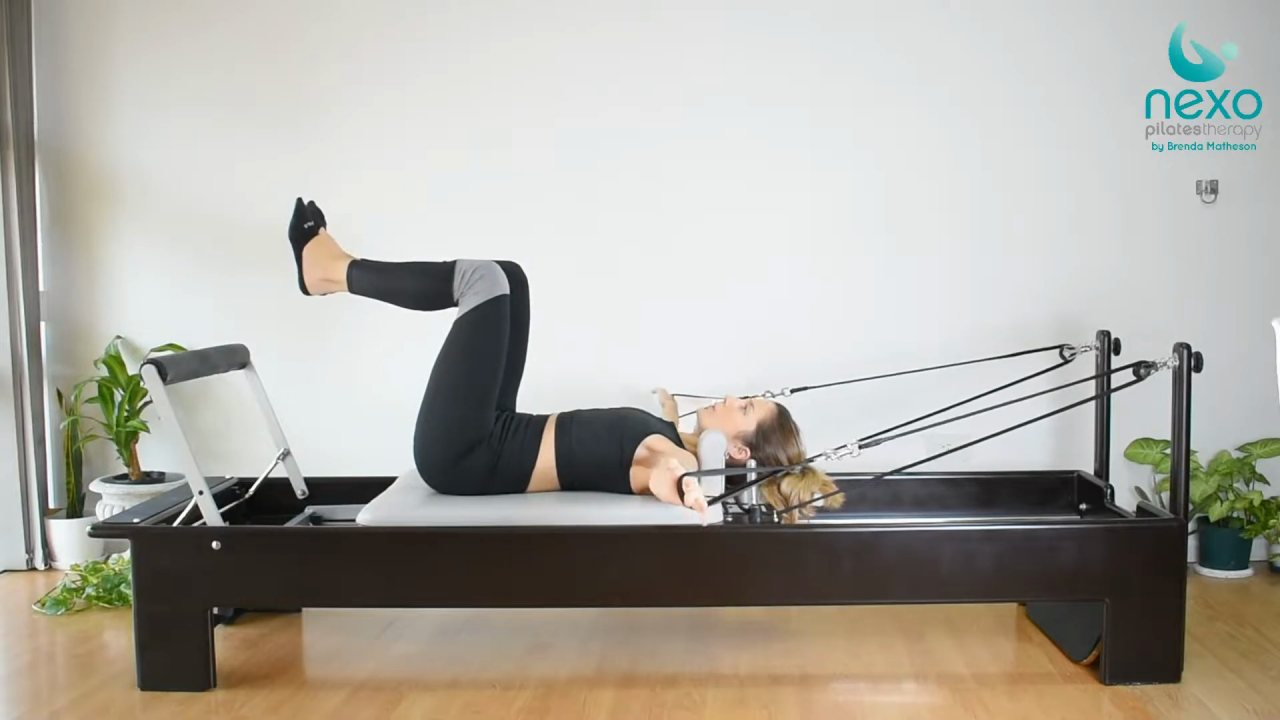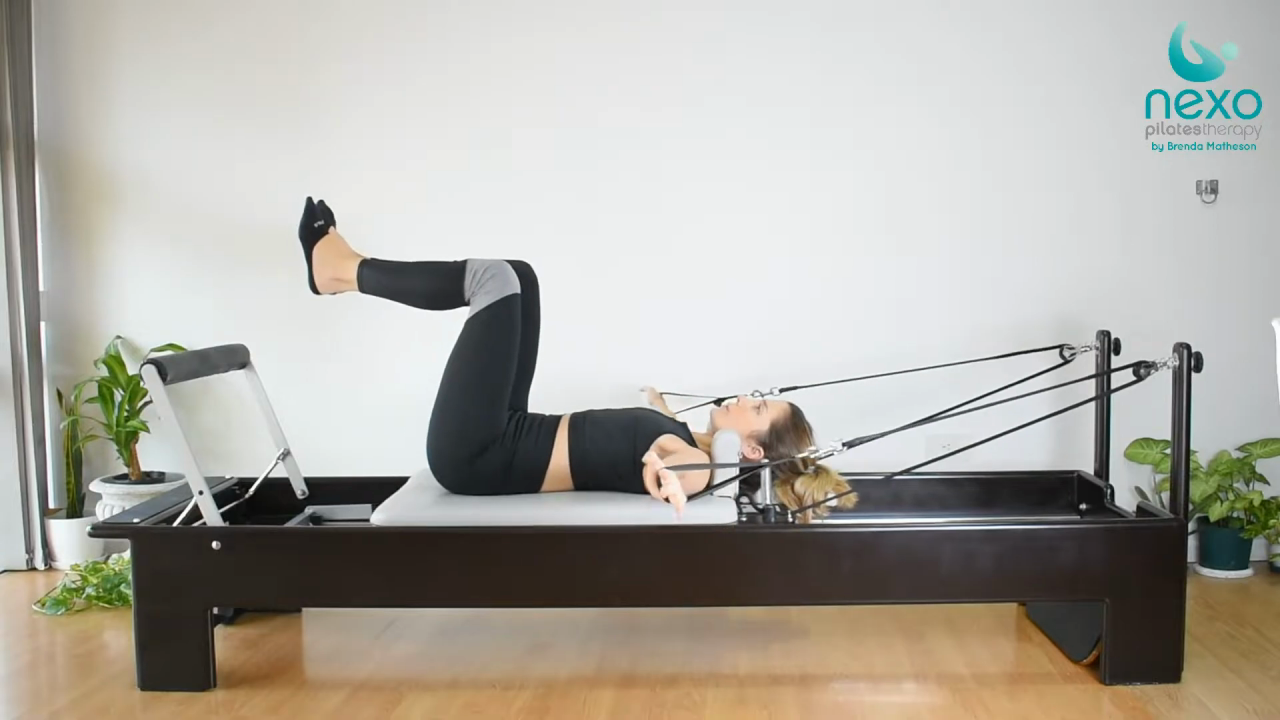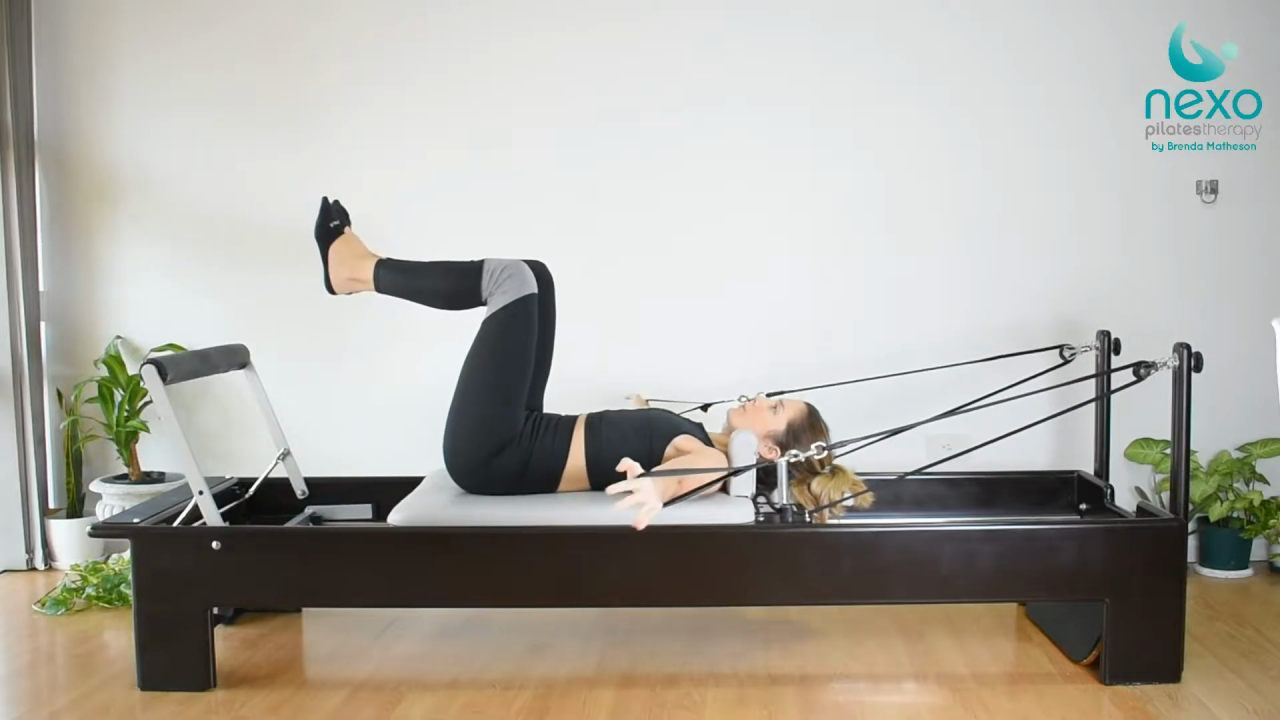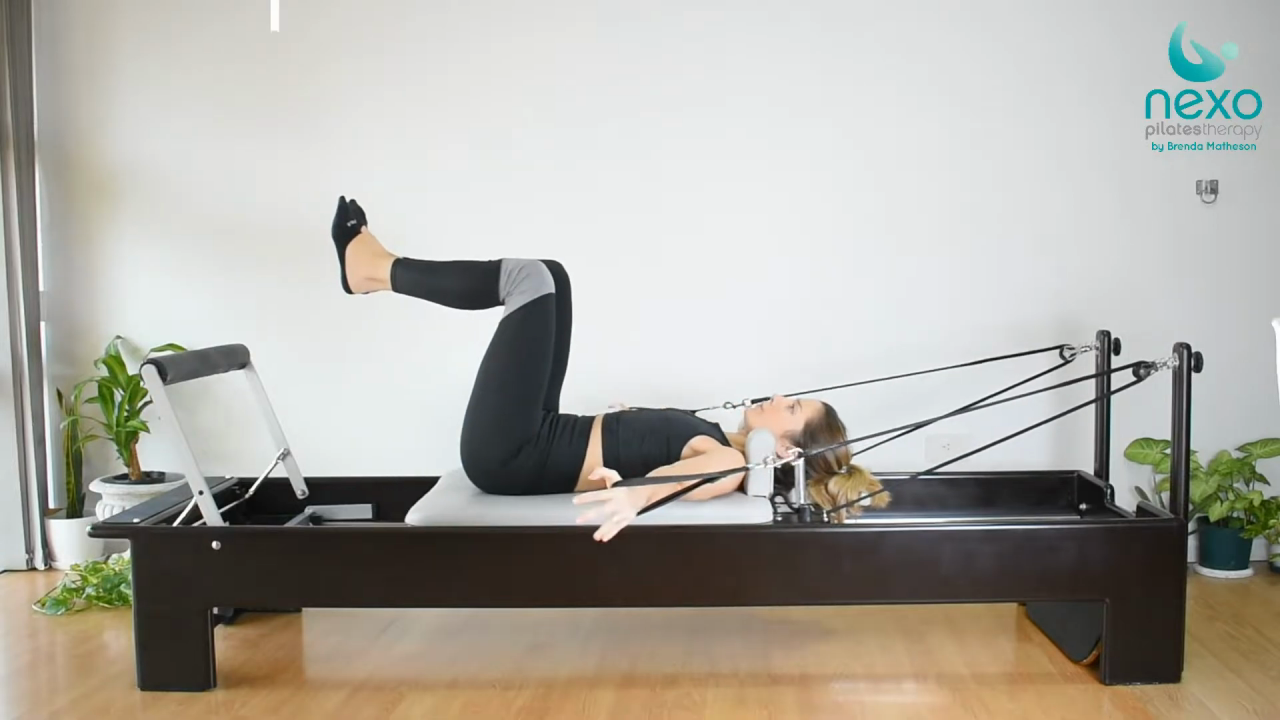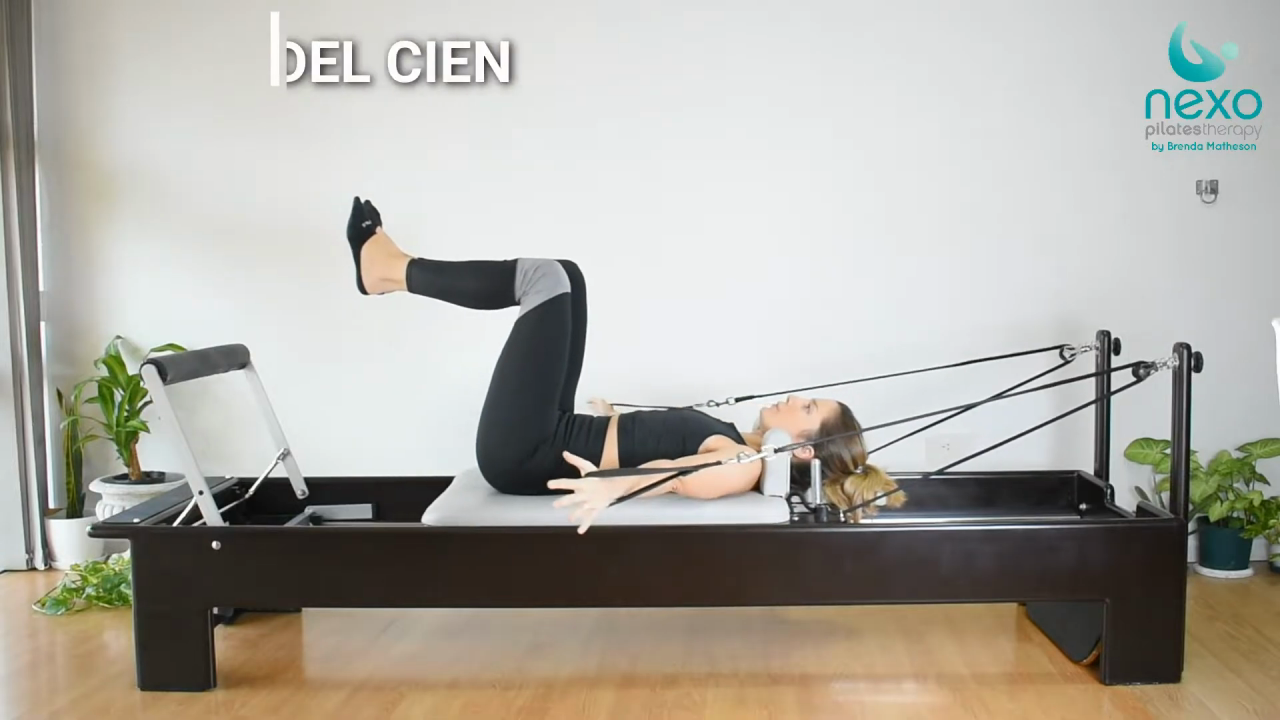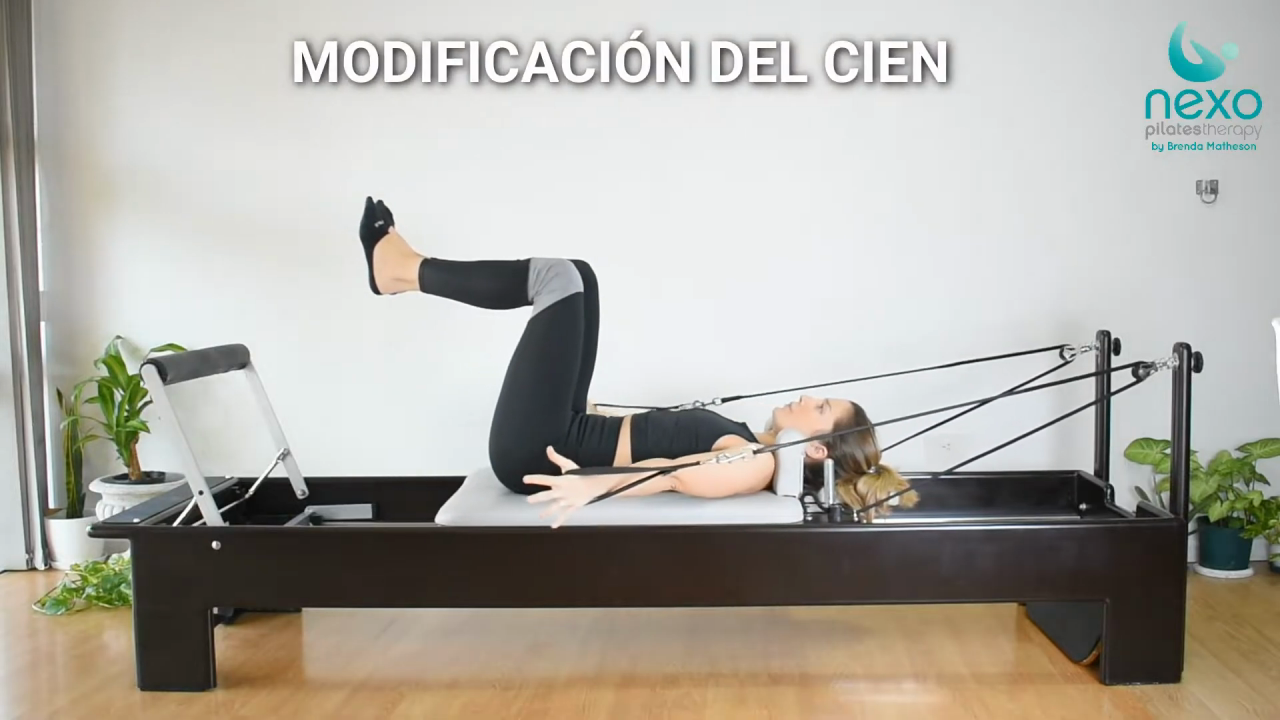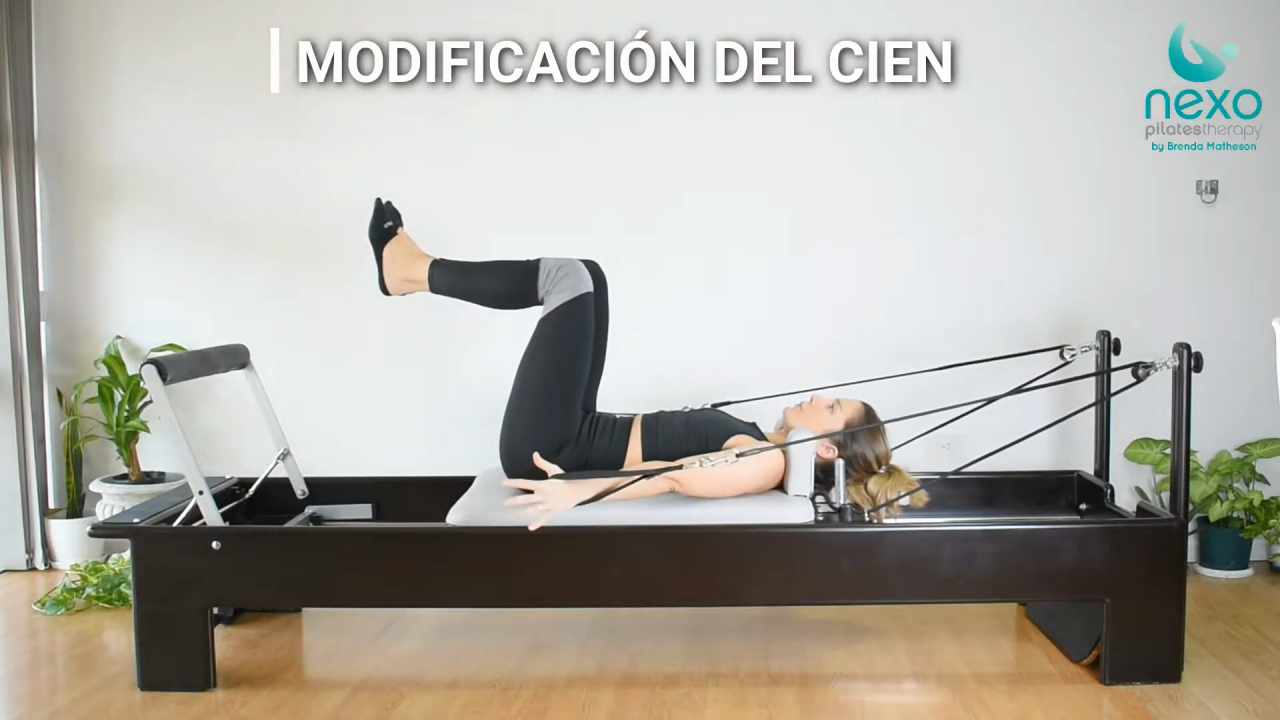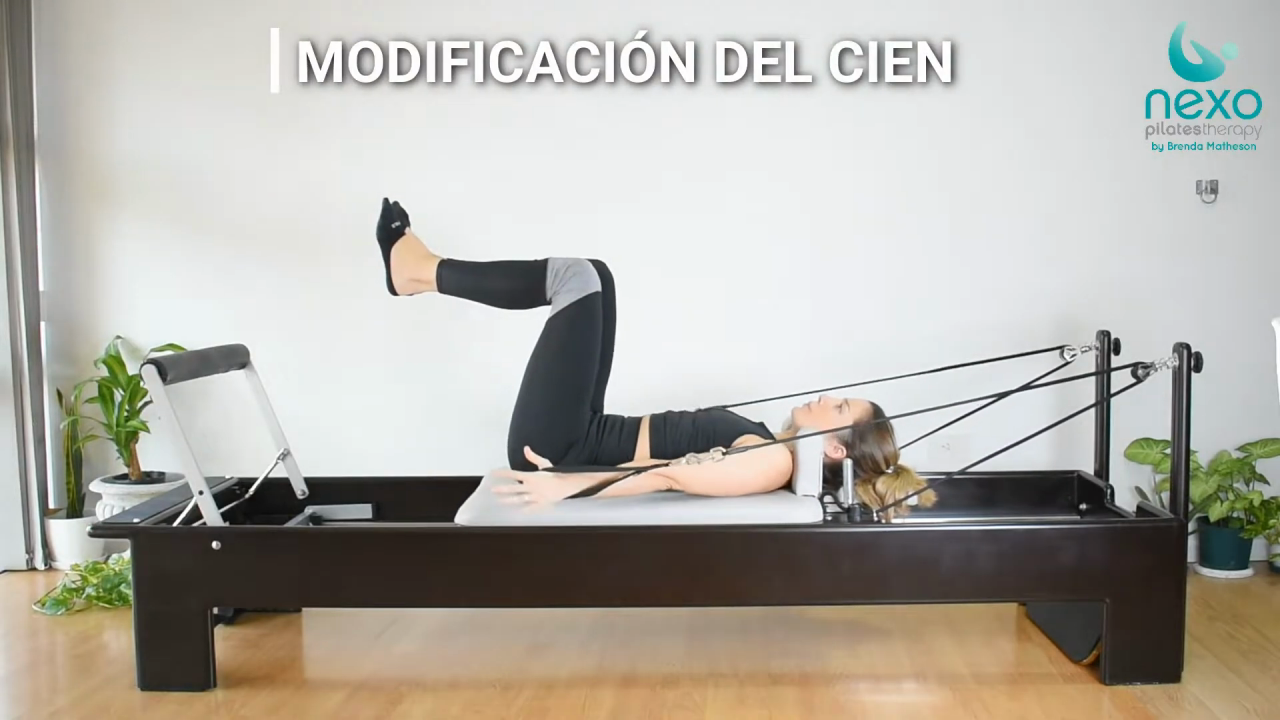
dt=0.2s
person 1, frame 1
left shoulder: (683, 465)
right shoulder: (681, 445)
left elbow: (662, 477)
left wrist: (677, 486)
right wrist: (669, 405)
left hip: (464, 459)
right hip: (493, 443)
left knee: (484, 279)
right knee: (505, 277)
left ankle: (336, 270)
right ankle: (340, 273)
person 1, frame 2
left shoulder: (697, 465)
right shoulder: (693, 445)
left elbow: (671, 474)
left wrist: (662, 479)
right wrist: (662, 402)
left hip: (476, 459)
right hip: (508, 441)
left knee: (495, 279)
right knee: (514, 276)
left ankle: (346, 270)
right ankle: (350, 272)
person 1, frame 3
left shoulder: (713, 466)
right shoulder: (708, 446)
left elbow: (677, 478)
left wrist: (648, 489)
right wrist: (646, 407)
left hip: (492, 458)
right hip: (518, 444)
left knee: (512, 279)
right knee: (530, 278)
left ankle: (361, 270)
right ankle: (363, 271)
person 1, frame 4
left shoulder: (730, 468)
right shoulder: (723, 445)
left elbow: (672, 478)
left wrist: (630, 494)
right wrist: (627, 411)
left hip: (509, 458)
right hip: (537, 446)
left knee: (529, 278)
right knee: (545, 276)
left ankle: (380, 270)
right ankle: (381, 271)
person 1, frame 5
left shoulder: (744, 468)
right shoulder: (739, 445)
left elbow: (674, 474)
left wrist: (610, 487)
right wrist: (613, 409)
left hip: (526, 458)
right hip: (556, 443)
left knee: (546, 279)
right knee: (562, 278)
left ankle: (393, 269)
right ankle: (395, 271)
person 1, frame 6
left shoulder: (757, 466)
right shoulder: (749, 444)
left elbow: (674, 474)
left wrist: (591, 486)
right wrist: (604, 410)
left hip: (536, 454)
right hip: (566, 443)
left knee: (559, 278)
right knee: (573, 277)
left ankle: (407, 271)
right ankle: (409, 273)
person 1, frame 7
left shoulder: (767, 465)
right shoulder: (759, 445)
left elbow: (672, 476)
left wrist: (578, 491)
left hip: (548, 455)
right hip: (574, 444)
left knee: (568, 279)
right knee: (583, 277)
left ankle: (415, 270)
right ankle: (417, 272)
person 1, frame 8
left shoulder: (773, 465)
right shoulder: (766, 444)
left elbow: (672, 476)
left wrist: (569, 484)
left hip: (556, 451)
right hip: (580, 445)
left knee: (576, 279)
right knee: (590, 277)
left ankle: (425, 272)
right ankle: (425, 274)
